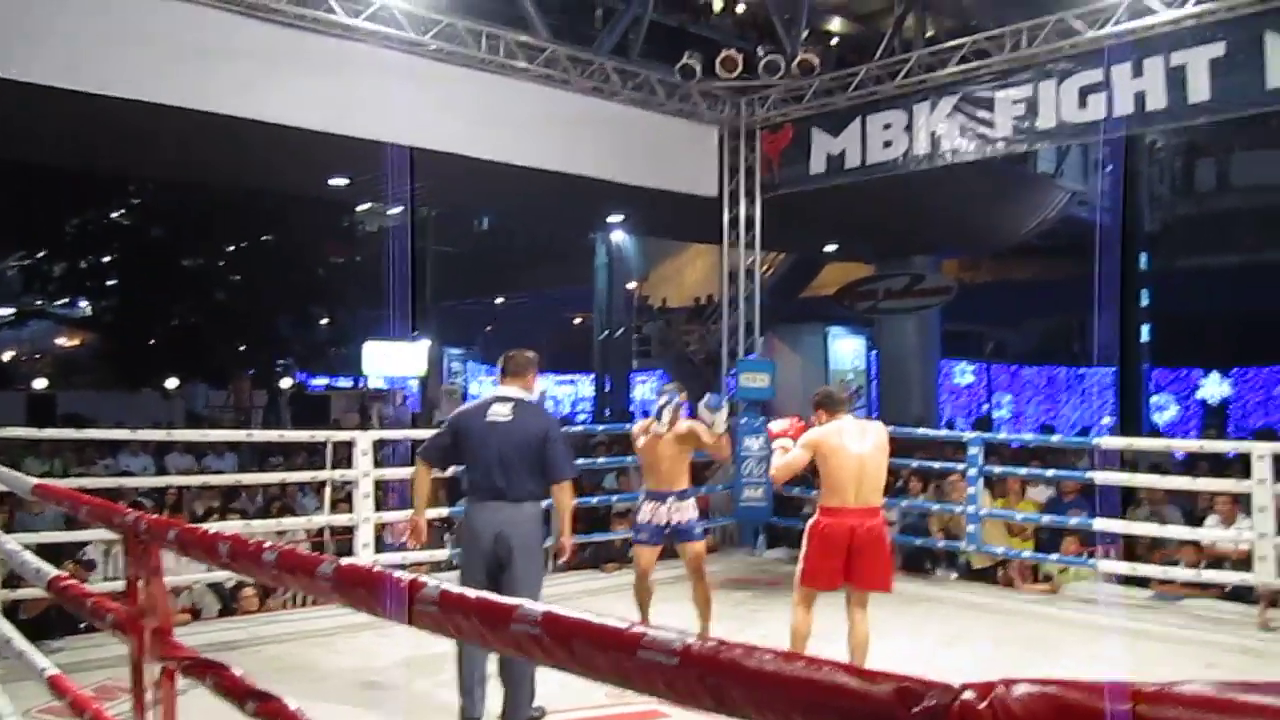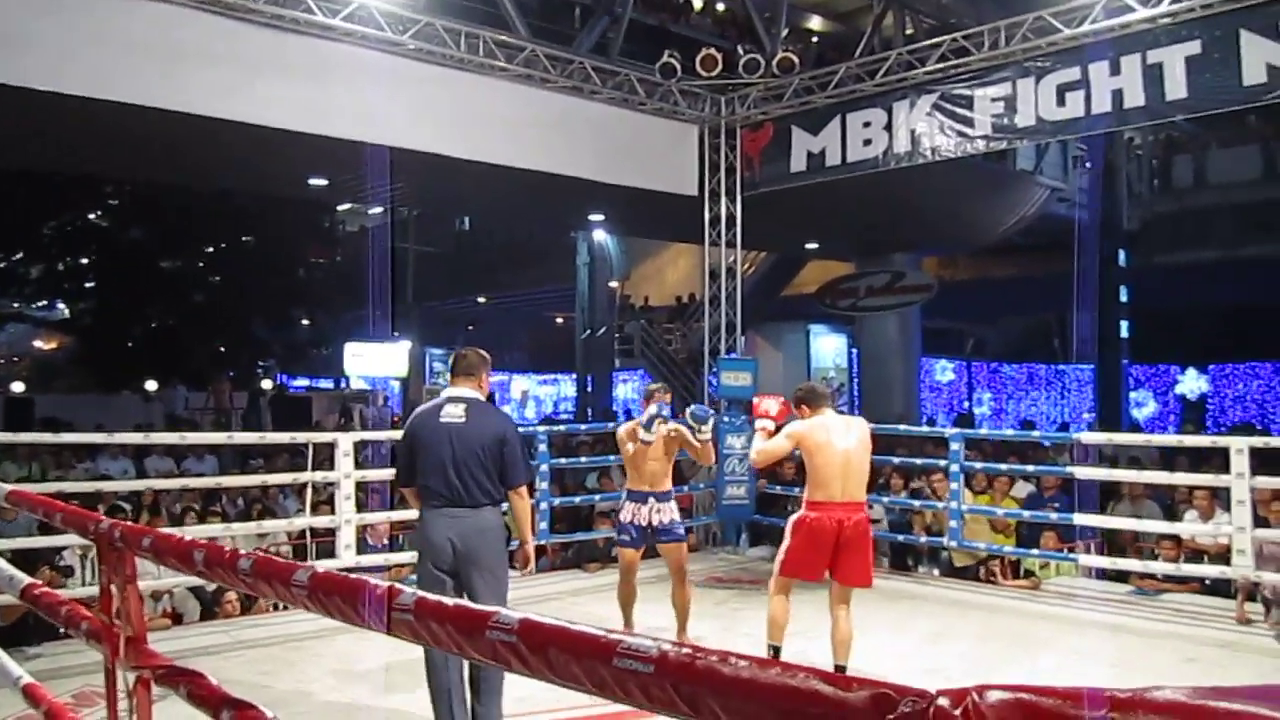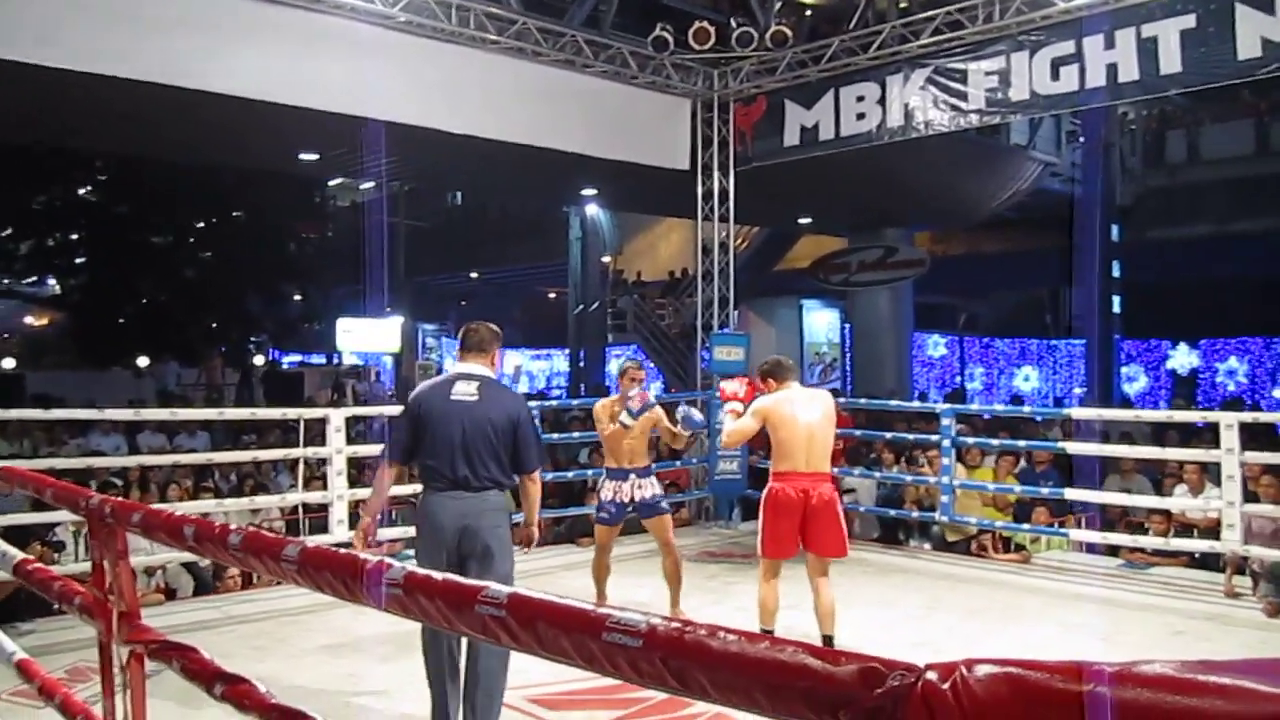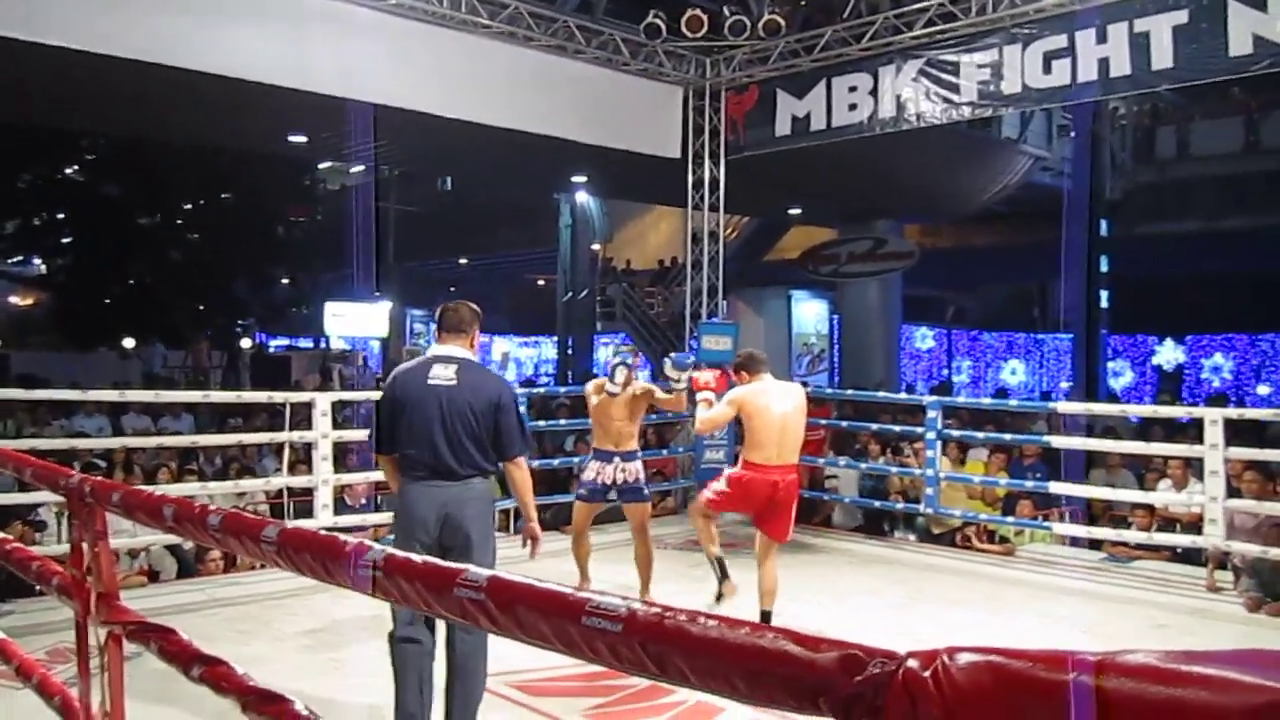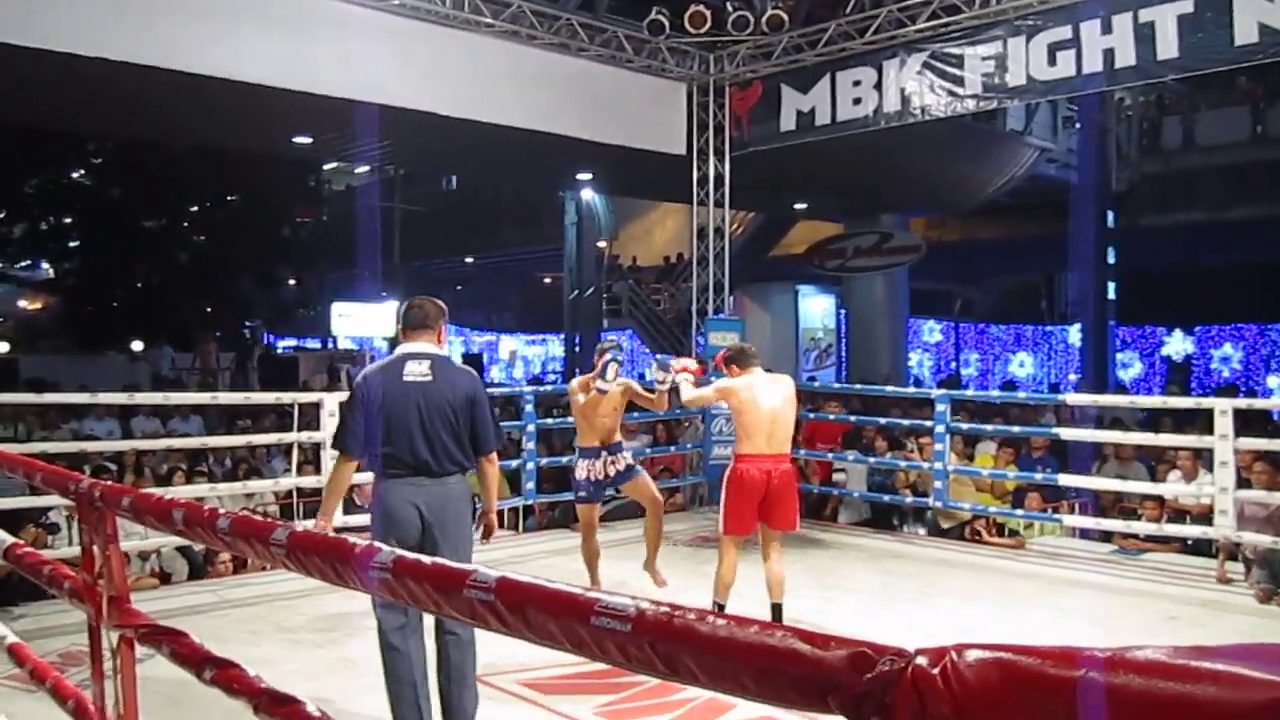
dt=0.5s
person 1, frame 1
left shoulder: (466, 416)
right shoulder: (542, 421)
left elbow: (424, 463)
right elbow: (560, 485)
left wrist: (419, 515)
right wrist: (565, 532)
left hip: (477, 517)
right hip: (522, 521)
person 1, frame 2
left shoulder: (419, 419)
right shoulder: (498, 422)
left elbow: (407, 487)
right elbow: (517, 491)
right wrist: (526, 541)
left hip: (434, 527)
right hip: (483, 527)
person 1, frame 3
left shoulder: (424, 396)
right shoulder: (511, 402)
left elbow: (392, 465)
right elbow: (530, 475)
left wrist: (369, 516)
right wrist: (531, 521)
left hip: (437, 510)
right hip: (488, 512)
person 1, frame 4
left shoulder: (401, 379)
right shoulder: (493, 385)
left elbow: (384, 455)
right elbow: (514, 461)
right wrist: (529, 516)
left hip: (416, 500)
right hip: (471, 500)
left knee: (412, 618)
right knee: (468, 619)
person 1, frame 5
left shoulder: (372, 379)
right shoulder: (465, 379)
left elbow: (349, 457)
right elbow: (487, 457)
left wrist: (326, 516)
right wrist: (489, 507)
left hip: (394, 499)
right hip: (449, 498)
left knee: (398, 621)
right knee: (455, 614)
person 2, frame 1
left shoulder: (817, 435)
right shoulder: (879, 430)
left elbow: (777, 474)
left wrist: (781, 444)
left hip: (831, 522)
right hip: (871, 523)
left knee: (803, 600)
right knee: (858, 608)
person 2, frame 2
left shoulder: (802, 429)
right shoulder: (862, 426)
left elbow: (757, 459)
left wrist: (763, 426)
left hip: (817, 517)
right hip: (855, 518)
left knee: (779, 587)
right knee: (841, 605)
left ankle: (773, 660)
right ankle: (840, 675)
person 2, frame 3
left shoulder: (767, 404)
right shoulder: (826, 398)
left elbow: (728, 440)
left wrist: (732, 407)
left hip: (784, 489)
right hip: (821, 489)
left knee: (769, 574)
right knee: (820, 576)
right ankle: (829, 647)
person 2, frame 4
left shoulder: (742, 395)
right shoulder: (798, 391)
left elbow: (702, 427)
left wrist: (704, 396)
left hip: (752, 477)
right hip: (787, 480)
left knee: (700, 509)
right knee: (767, 557)
left ankle: (722, 574)
right ankle: (765, 626)
person 2, frame 5
left shoulder: (731, 386)
right shoulder: (787, 382)
left elbow: (689, 398)
left wrist: (684, 376)
left hip: (747, 470)
right hip: (782, 469)
left knee: (730, 548)
right knee: (772, 549)
right ankle: (777, 621)
person 3, frame 1
left shoulder: (691, 428)
right shoulder: (642, 428)
left elbow: (722, 454)
right elbow: (644, 455)
left wrist: (718, 424)
right wrist: (659, 424)
left hip: (683, 503)
right hip: (653, 503)
left knee: (698, 571)
right knee: (642, 572)
left ankle: (705, 631)
right ankle: (644, 622)
person 3, frame 2
left shoulder: (677, 431)
right shoulder: (627, 430)
left elbow: (707, 460)
right elbow: (633, 462)
left wrist: (704, 432)
right wrist: (648, 431)
left hip: (665, 505)
right hip: (634, 504)
left knee: (679, 573)
right knee: (627, 573)
left ankle: (681, 633)
right ankle: (628, 625)
person 3, frame 3
left shoulder: (653, 409)
right shoulder: (603, 407)
left elbow: (676, 443)
right elbow: (608, 440)
left wrist: (684, 429)
right wrist: (628, 416)
left hip: (645, 480)
right hip: (614, 482)
left knee: (669, 545)
right knee: (602, 549)
left ankle: (675, 607)
right ankle: (601, 599)
person 3, frame 4
left shoulder: (644, 390)
right shoulder: (595, 387)
left elbow: (678, 406)
right elbow: (597, 413)
left wrist: (679, 382)
right wrist: (614, 385)
left hip: (630, 464)
right hip: (599, 462)
left knee: (641, 531)
right knee: (578, 528)
left ankle: (645, 592)
right ankle: (584, 579)
person 3, frame 5
left shoulder: (625, 385)
right shoulder: (578, 384)
left elbow: (658, 406)
right elbow: (586, 410)
left wrist: (662, 383)
right wrist: (603, 381)
left hip: (617, 455)
right hip: (588, 460)
left knee: (655, 503)
right knee: (588, 529)
left ankle: (651, 563)
right ankle: (595, 583)
